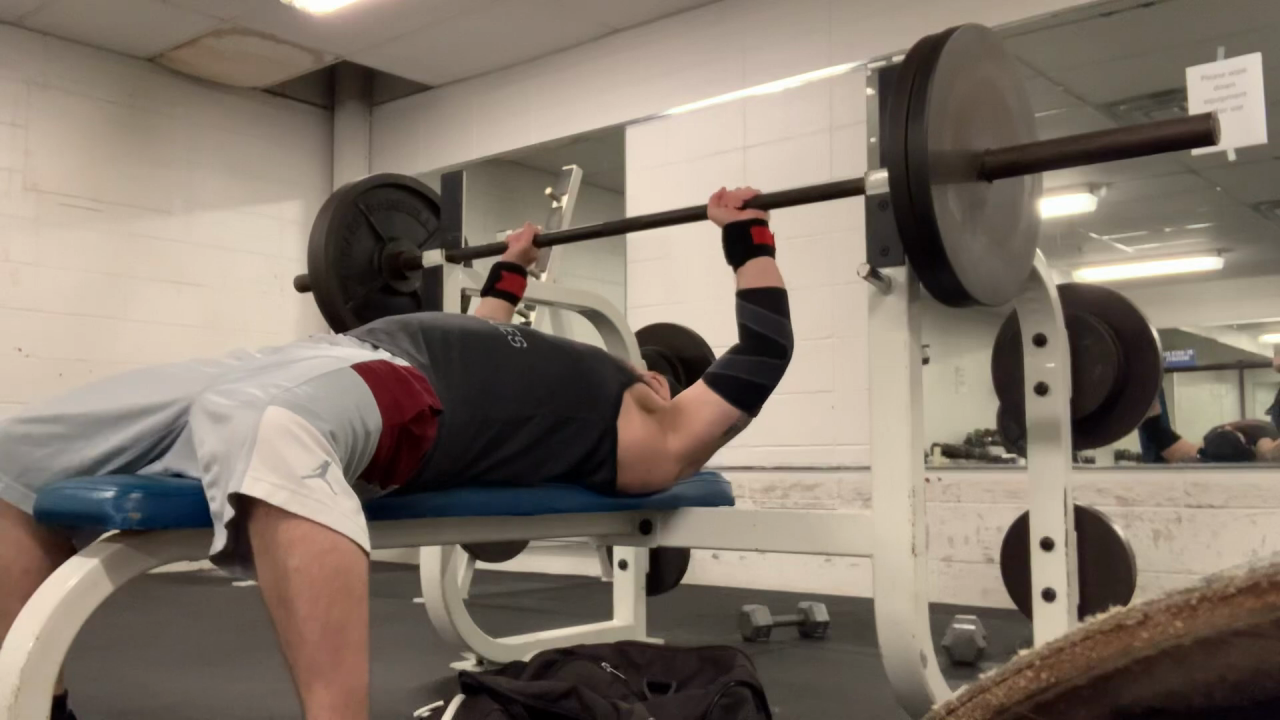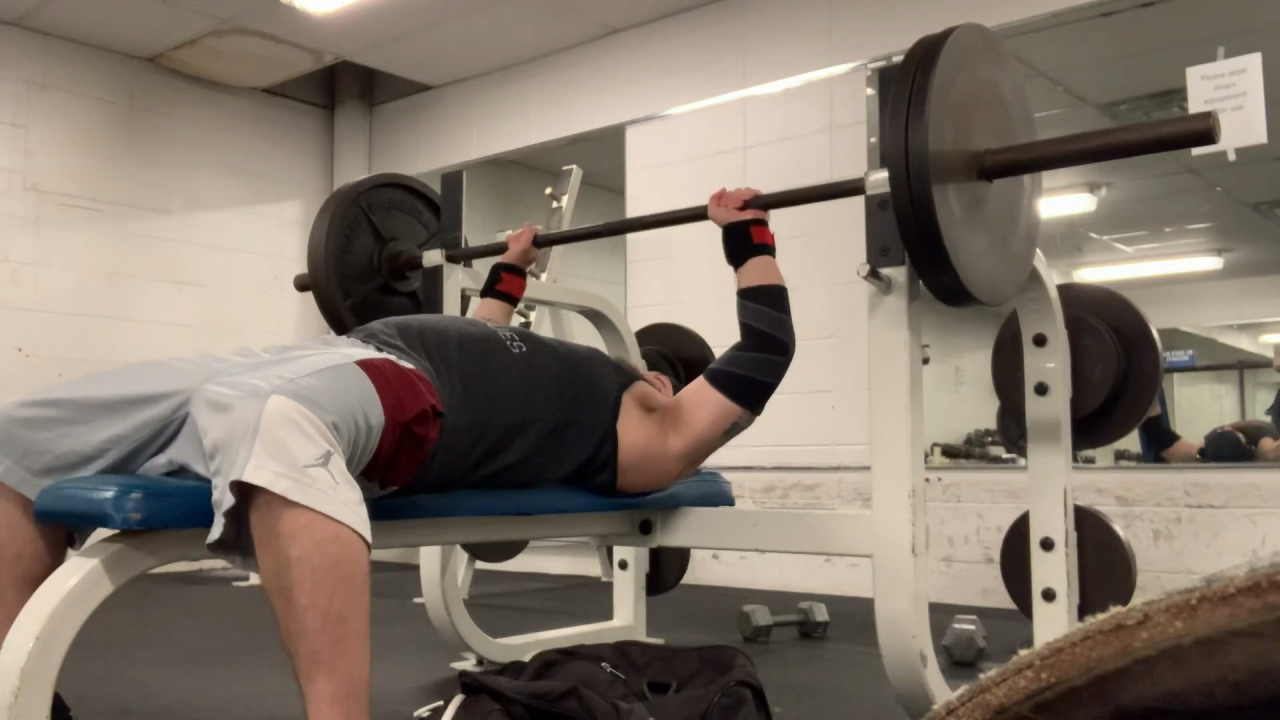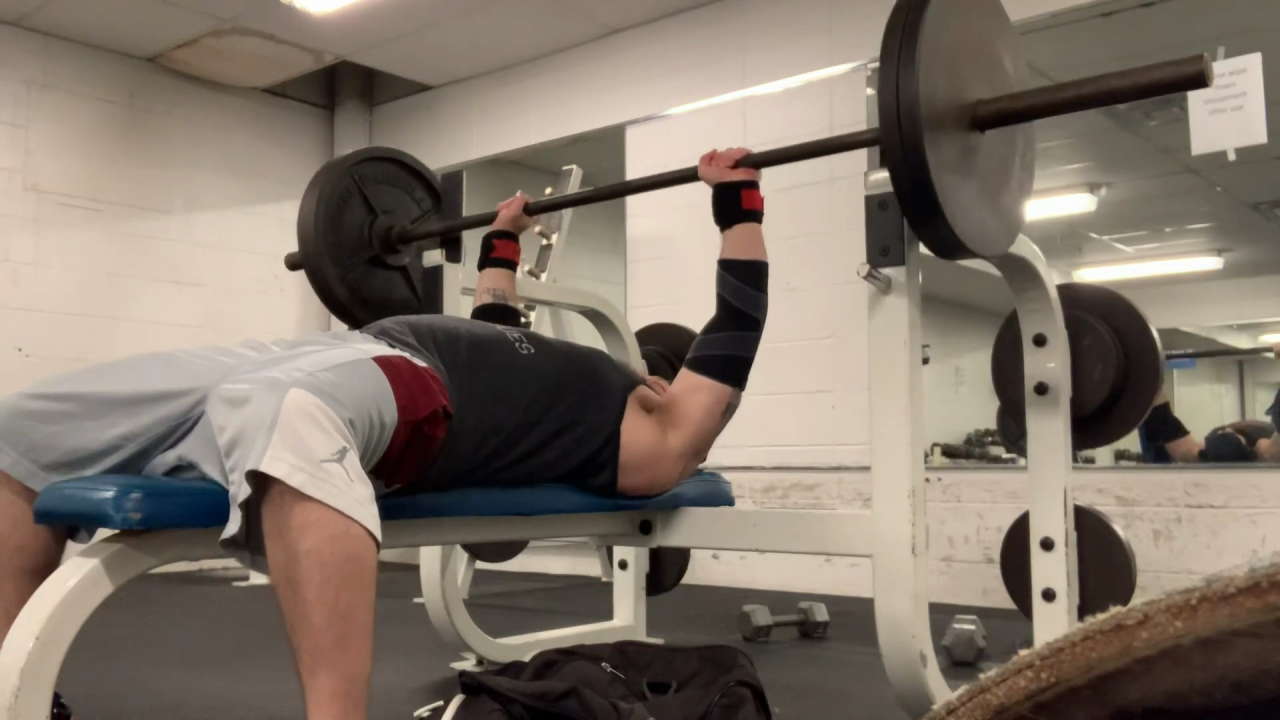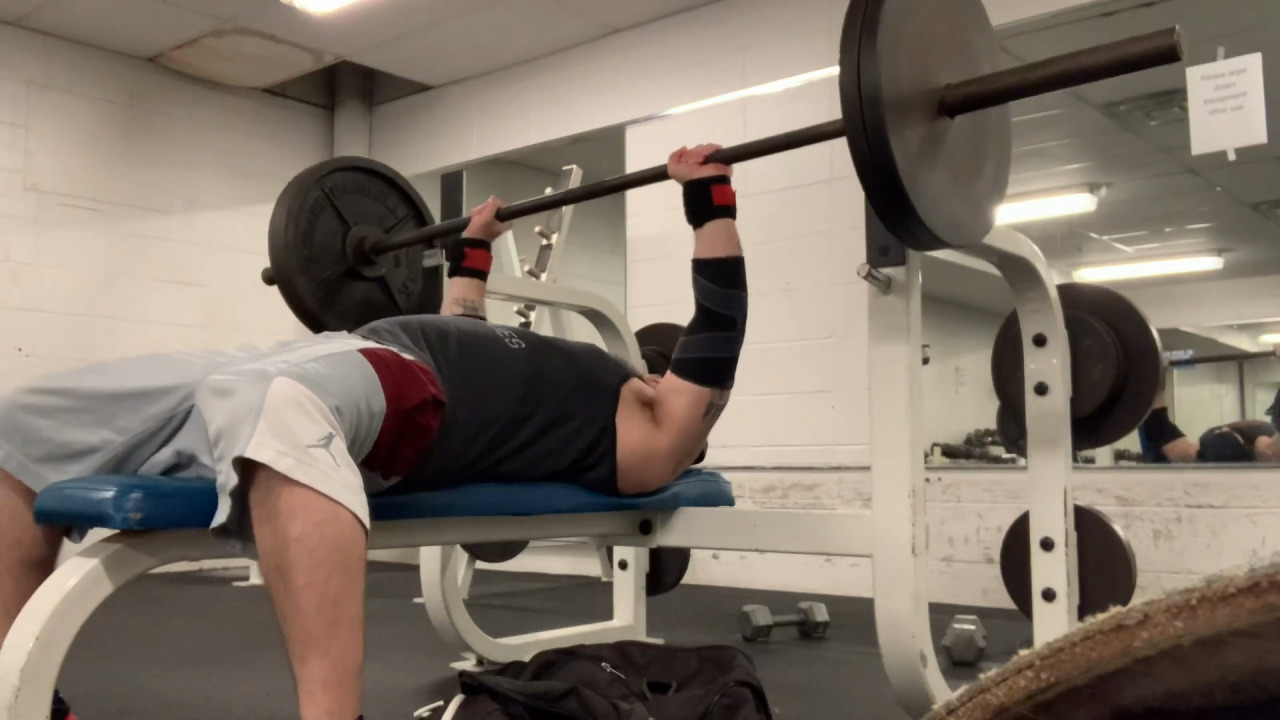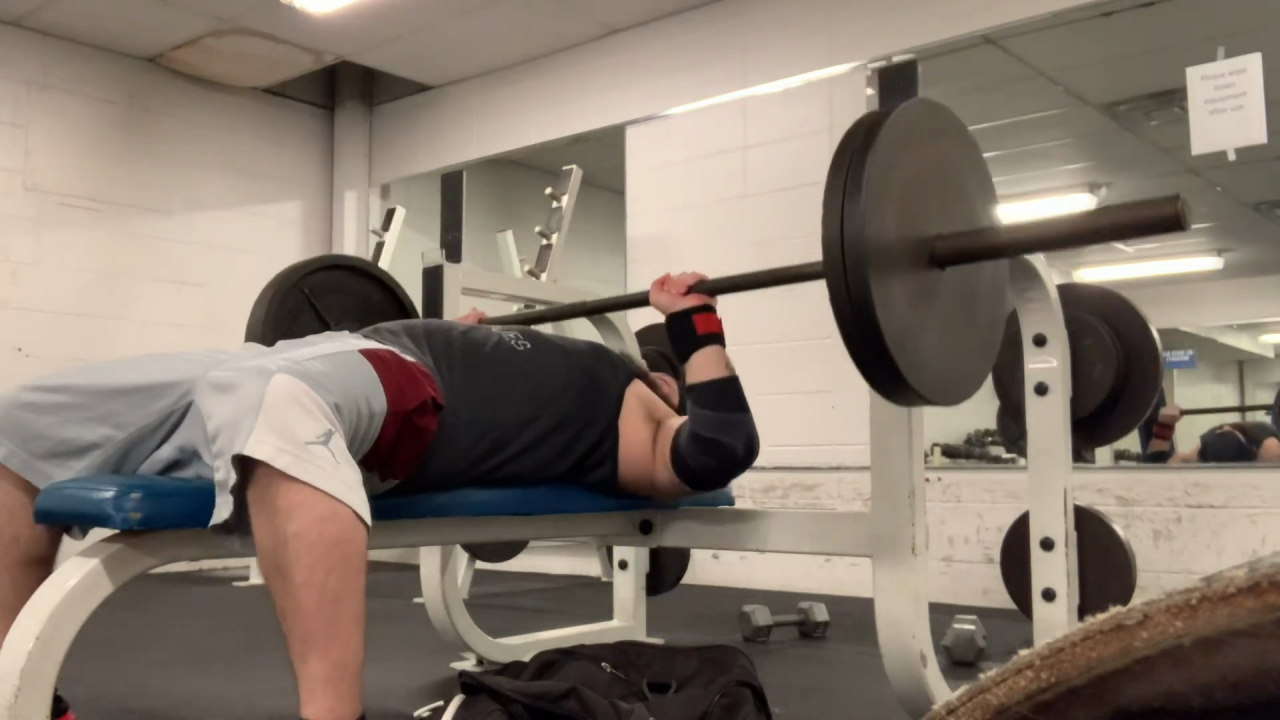
dt=1s
person 1, frame 1
left shoulder: (654, 441)
right shoulder: (585, 390)
left elbow: (762, 352)
right elbow: (484, 357)
left wrist: (747, 236)
right wrist: (509, 268)
left knee: (265, 437)
person 1, frame 2
left shoulder: (653, 441)
right shoulder: (587, 391)
left elbow: (764, 354)
right elbow: (482, 359)
left wrist: (748, 235)
right wrist: (508, 272)
left knee: (268, 429)
person 1, frame 3
left shoulder: (657, 443)
right shoulder: (566, 387)
left elbow: (736, 331)
right elbow: (491, 335)
left wrist: (737, 203)
right wrist: (502, 240)
left knee: (284, 423)
person 1, frame 4
left shoulder: (646, 442)
right shoulder: (557, 387)
left elbow: (717, 334)
right elbow: (468, 341)
left wrist: (709, 201)
right wrist: (472, 249)
left knee: (272, 415)
person 1, frame 5
left shoulder: (650, 437)
right shoulder: (588, 384)
left elbow: (722, 448)
left wrist: (695, 323)
right wrist: (456, 337)
left knee: (273, 411)
